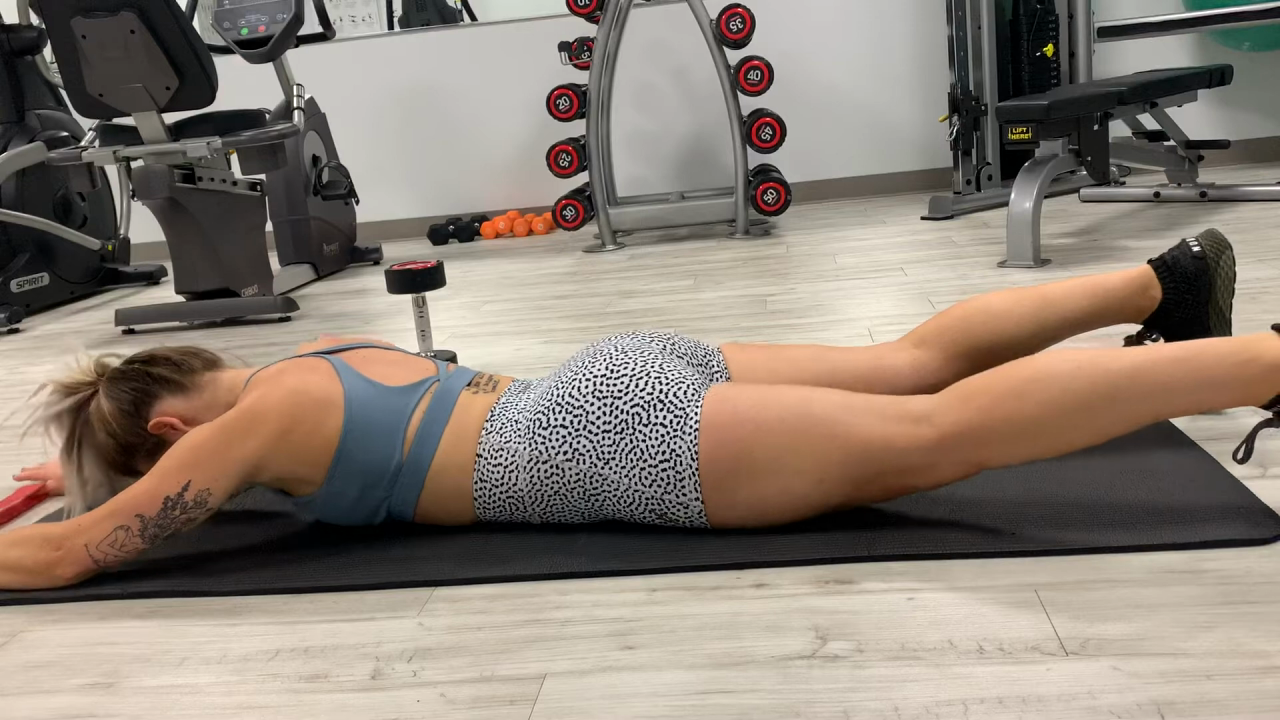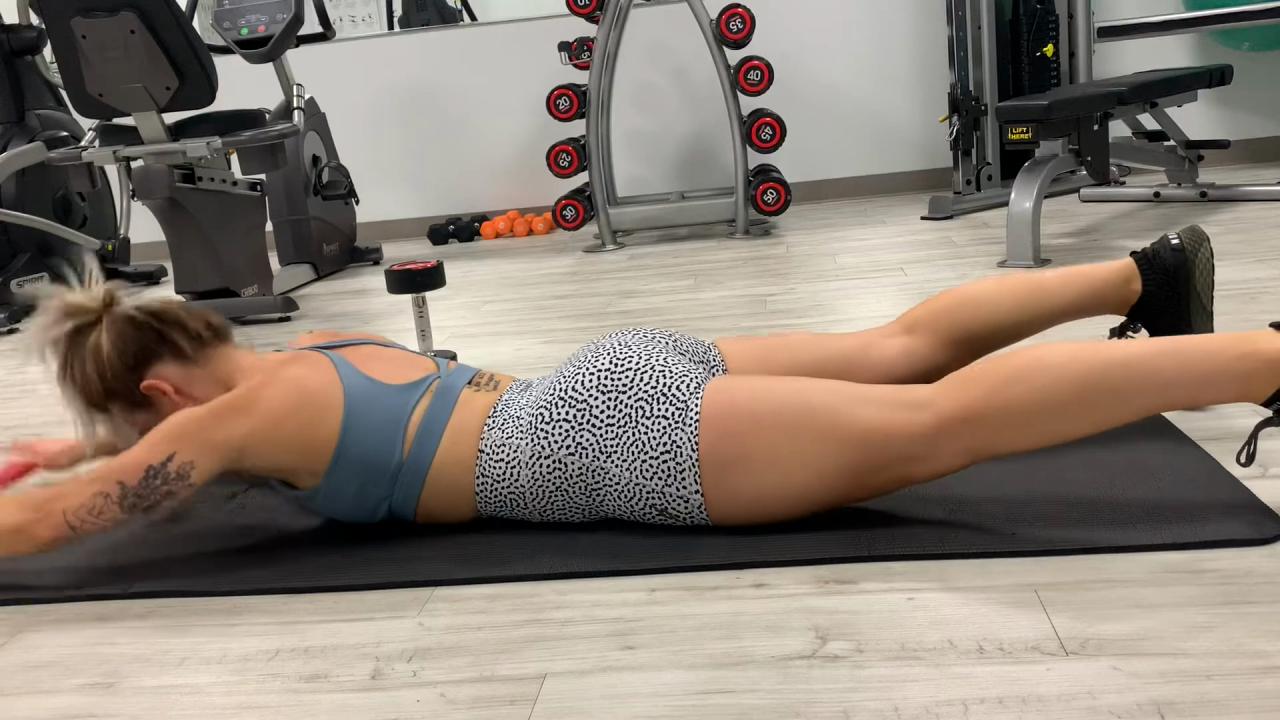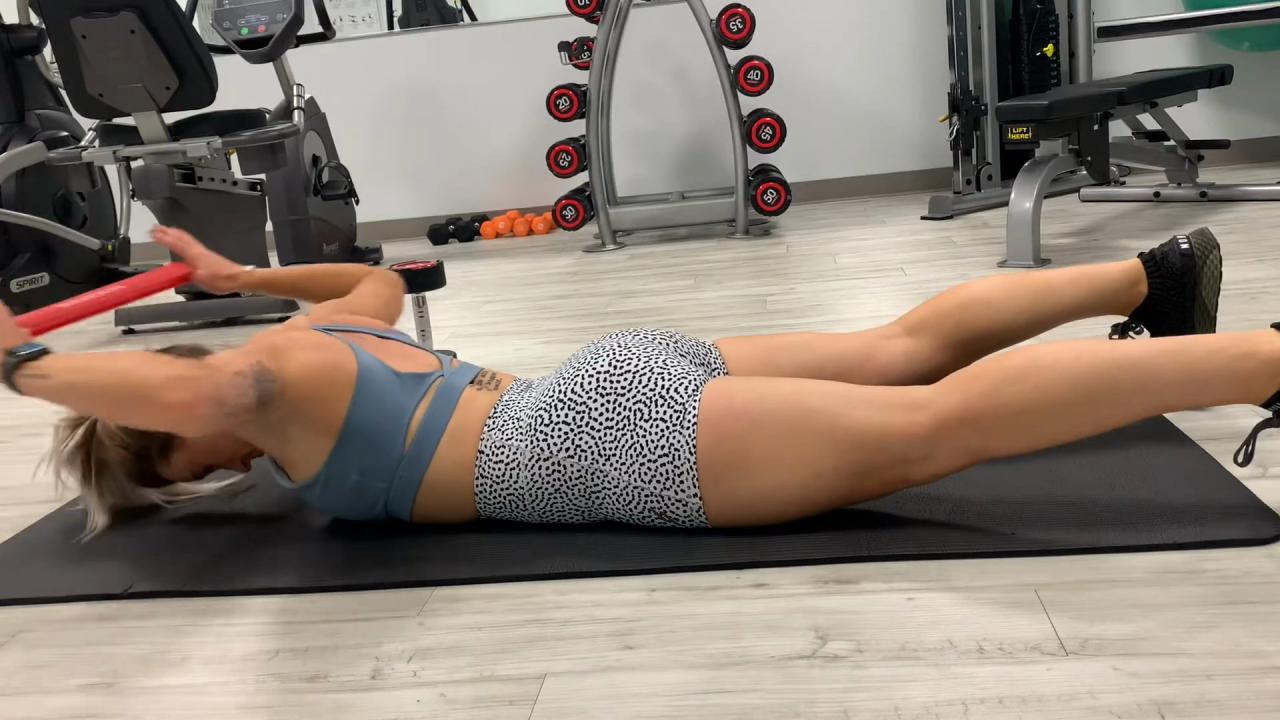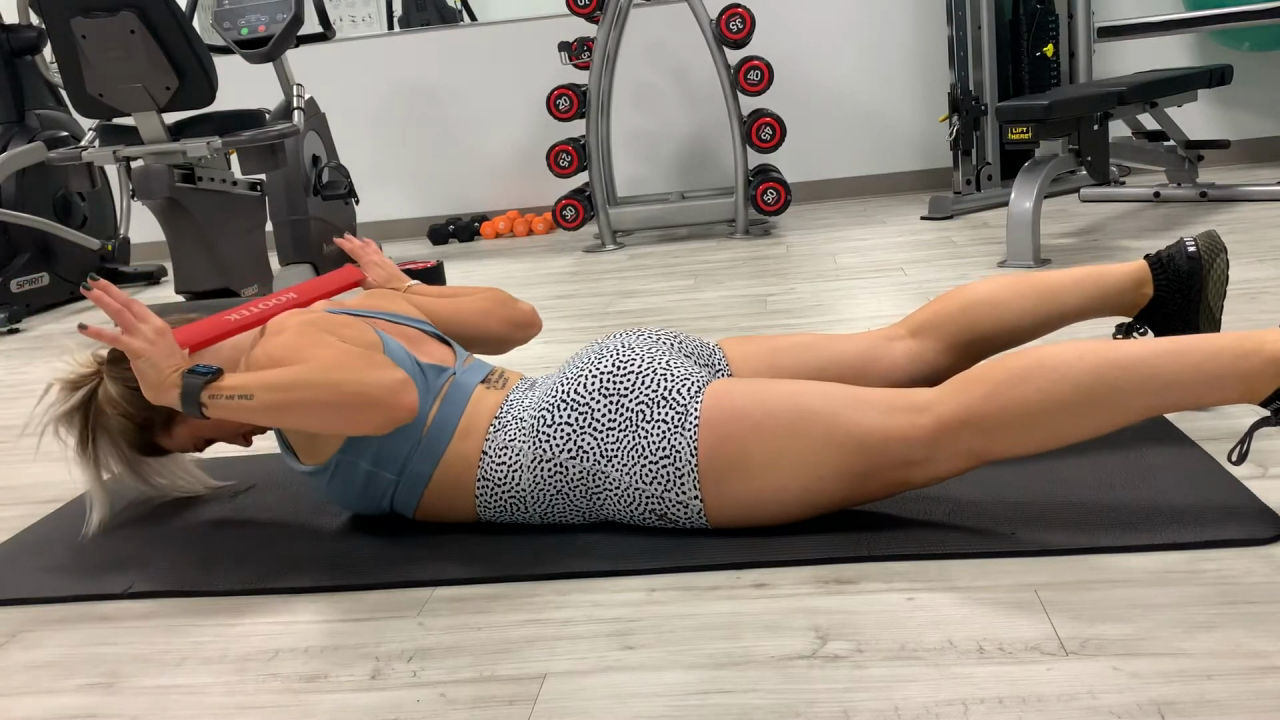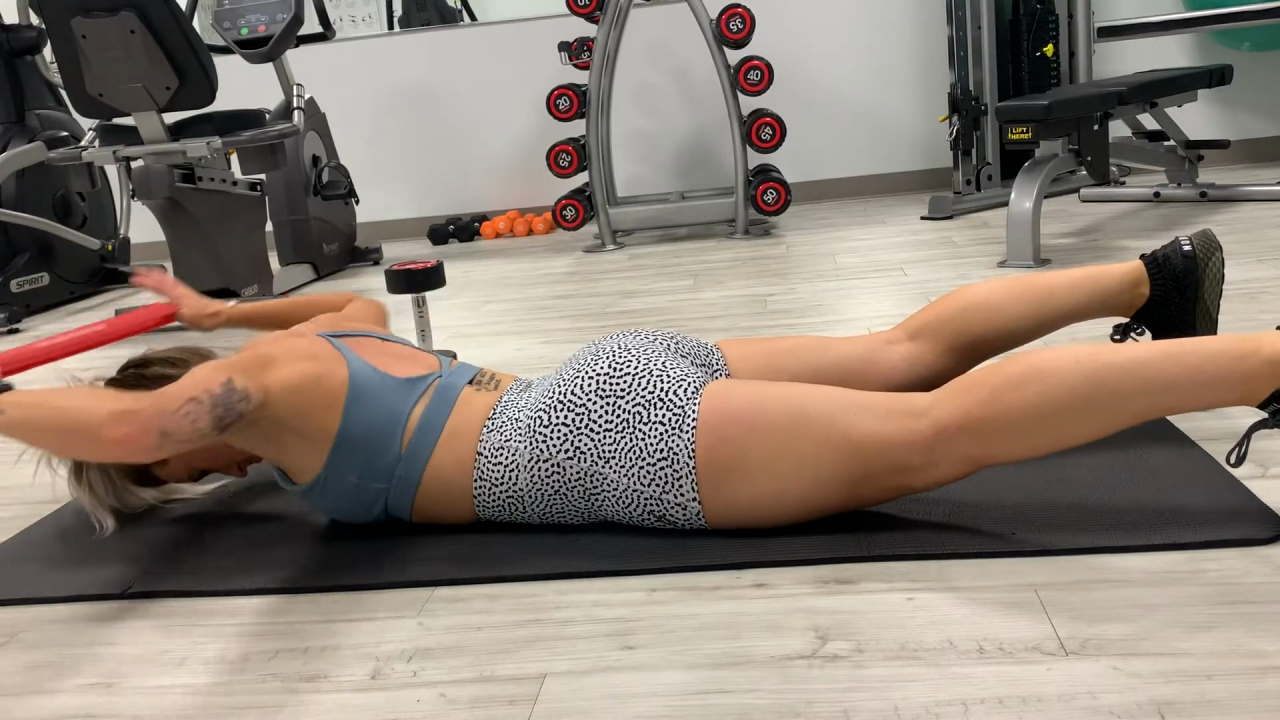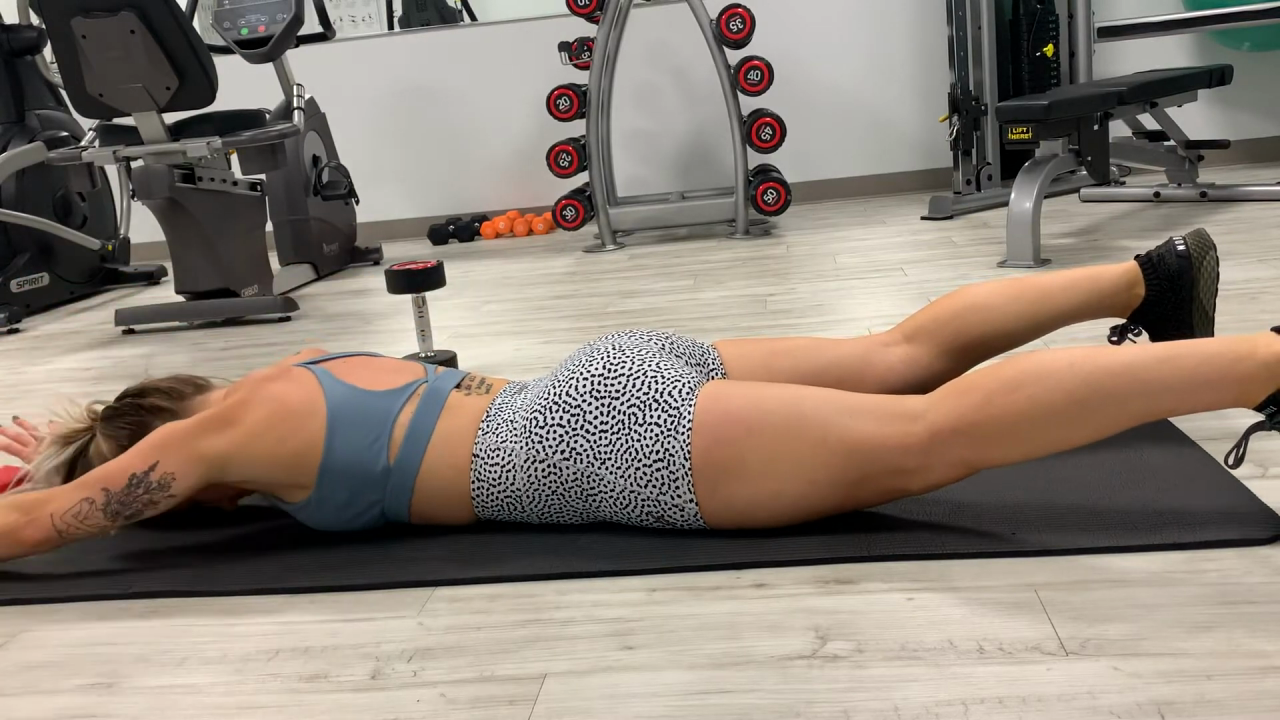
dt=0.7s
person 1, frame 1
left shoulder: (252, 426)
right shoulder: (307, 362)
left hip: (617, 447)
right hip: (624, 383)
left knee: (944, 435)
right knee: (915, 362)
right ankle: (1160, 284)
person 1, frame 2
left shoulder: (236, 416)
right shoulder: (307, 351)
right wrist: (103, 407)
left hip: (613, 444)
right hip: (620, 379)
left knee: (942, 424)
right knee: (902, 349)
right ankle: (1145, 275)
person 1, frame 3
left shoulder: (273, 373)
right shoulder: (324, 334)
left elbow: (155, 389)
right elbow: (380, 279)
right wrist: (241, 275)
left hip: (615, 443)
right hip: (625, 379)
left knee: (937, 427)
right knee: (906, 349)
right ankle: (1151, 276)
person 1, frame 4
left shoulder: (270, 351)
right shoulder: (333, 310)
left elbow: (388, 400)
left wrist: (192, 384)
left hip: (617, 439)
right hip: (624, 374)
left knee: (939, 427)
right knee: (907, 350)
right ankle: (1156, 276)
person 1, frame 5
left shoulder: (255, 384)
right shoulder: (314, 339)
left elbow: (116, 426)
right wrist: (215, 311)
left hip: (612, 448)
right hip: (624, 378)
left knee: (940, 434)
right knee: (905, 352)
right ankle: (1153, 277)
person 1, frame 6
left shoulder: (224, 435)
right shoulder: (289, 375)
left hip: (607, 439)
right hip: (616, 379)
left knee: (930, 437)
right knee: (903, 353)
right ankle: (1148, 277)
